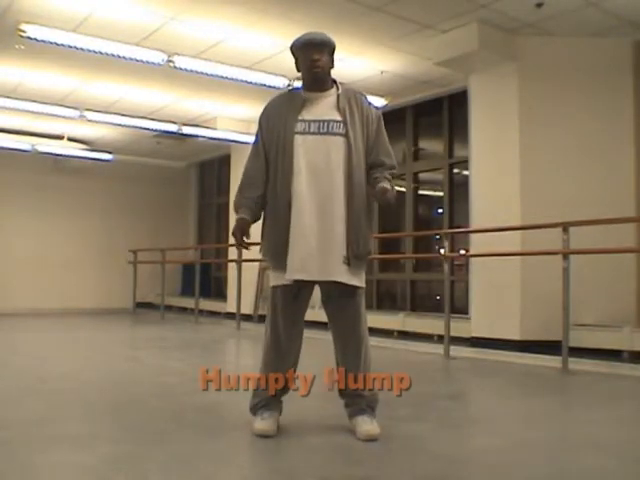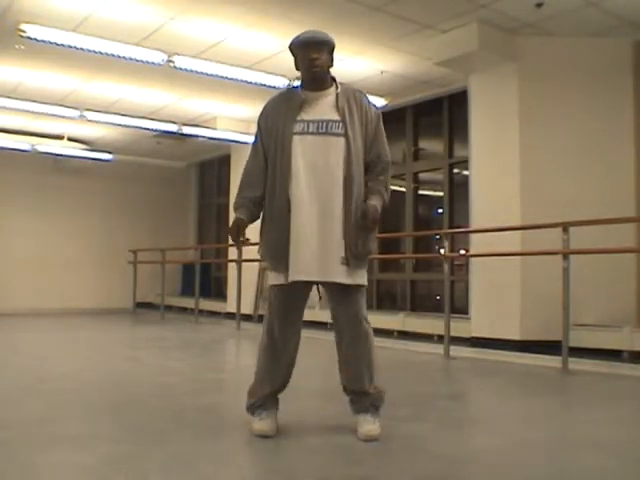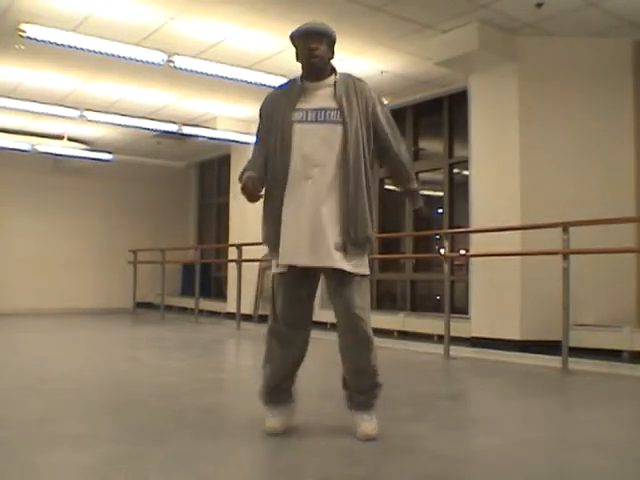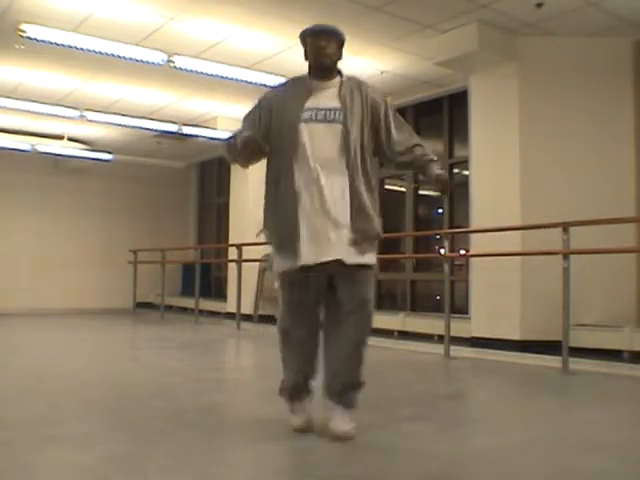
dt=0.3s
person 1, frame 1
left shoulder: (361, 109)
right shoulder: (276, 110)
left elbow: (382, 162)
right elbow: (258, 170)
left wrist: (384, 186)
right wrist: (245, 213)
left hip: (343, 236)
right hip: (290, 236)
left knee: (350, 325)
right knee: (283, 324)
left ankle: (360, 406)
right ankle: (267, 404)
person 1, frame 2
left shoulder: (360, 107)
right shoulder: (276, 109)
left elbow: (379, 164)
right elbow: (258, 169)
left wrist: (375, 199)
right wrist: (244, 212)
left hip: (343, 236)
right hip: (290, 236)
left knee: (353, 323)
right knee: (281, 323)
left ankle: (365, 405)
right ankle: (264, 404)
person 1, frame 3
left shoulder: (360, 95)
right shoulder: (277, 101)
left elbow: (389, 146)
right elbow: (263, 154)
left wrist: (411, 187)
right wrist: (250, 177)
left hip: (342, 226)
right hip: (291, 225)
left knee: (352, 314)
right knee: (287, 317)
left ankle: (362, 401)
right ankle: (278, 400)
person 1, frame 4
left shoulder: (366, 97)
right shoulder: (279, 98)
left elbow: (402, 143)
right elbow: (242, 146)
left wrist: (432, 168)
right wrist: (241, 143)
left hip: (348, 224)
right hip: (296, 224)
left knee: (353, 309)
right knee: (299, 314)
left ankle: (341, 398)
right ankle: (297, 394)
